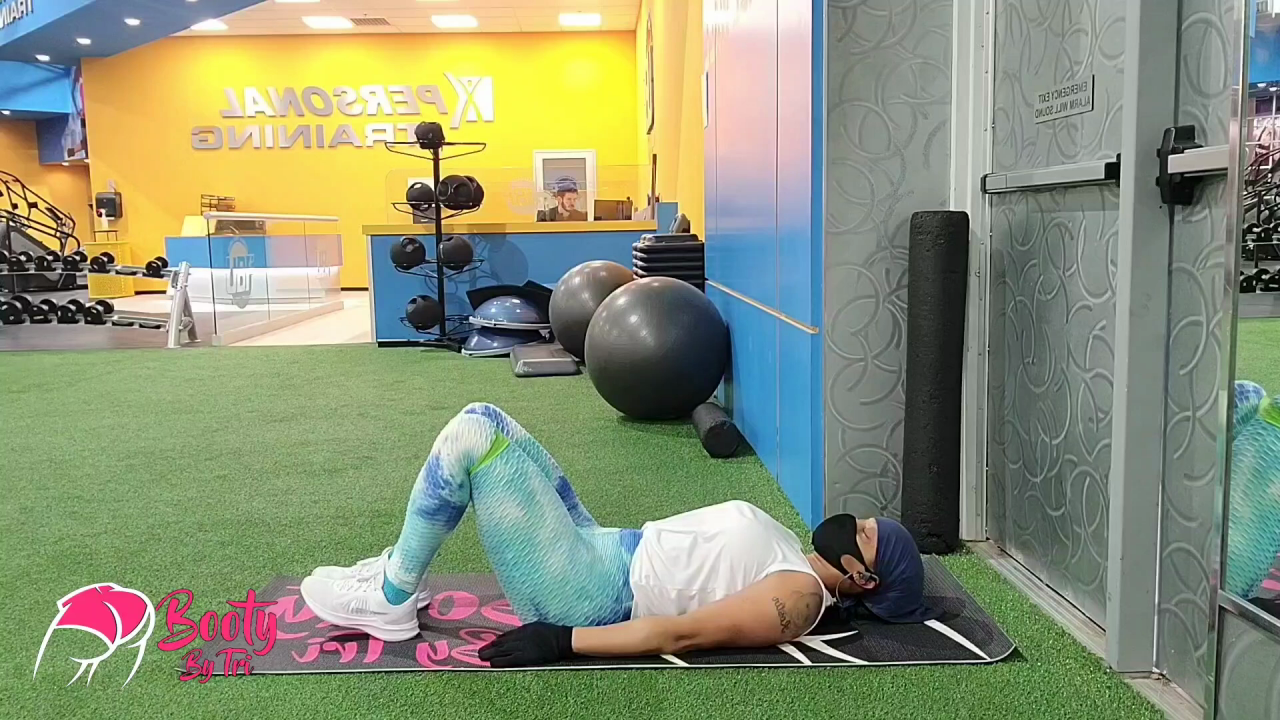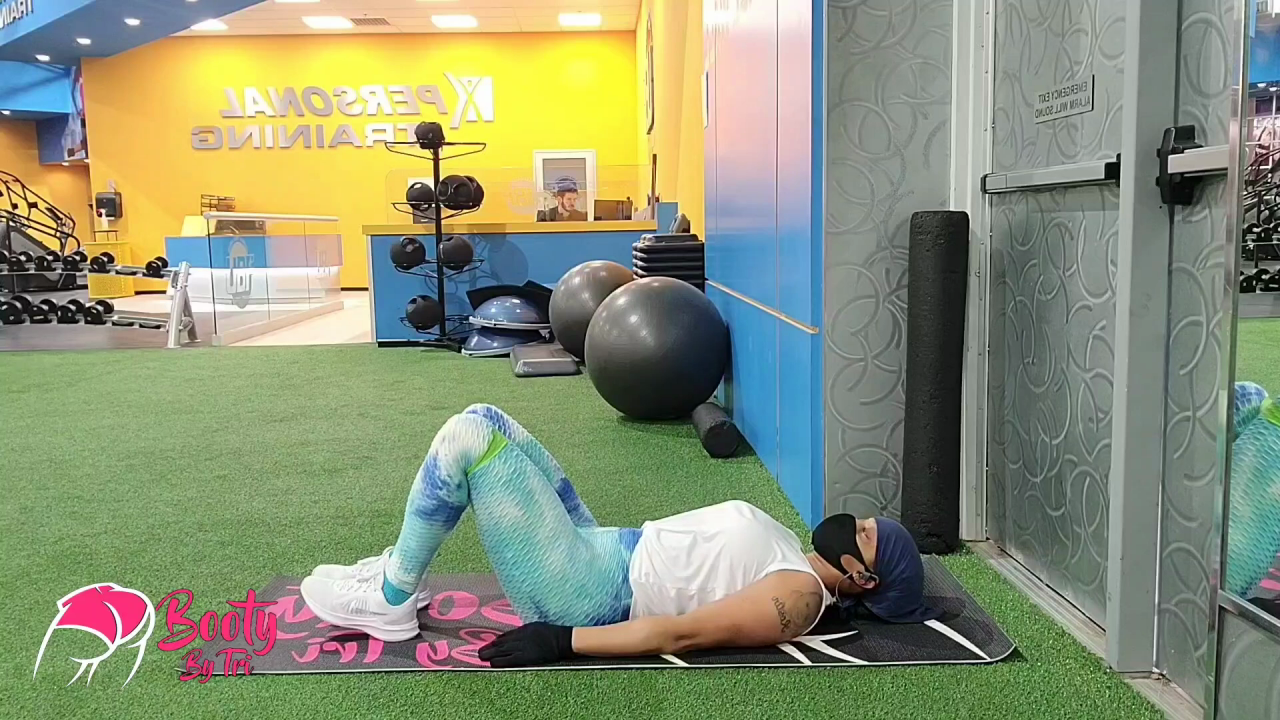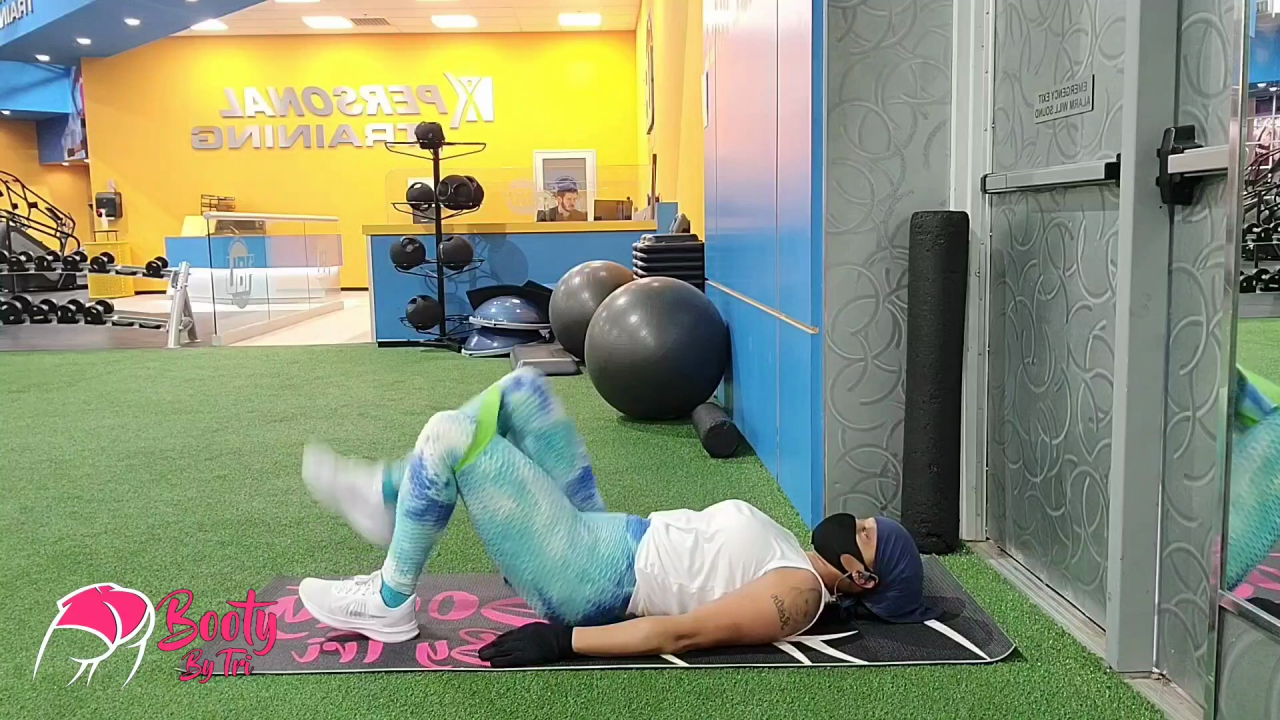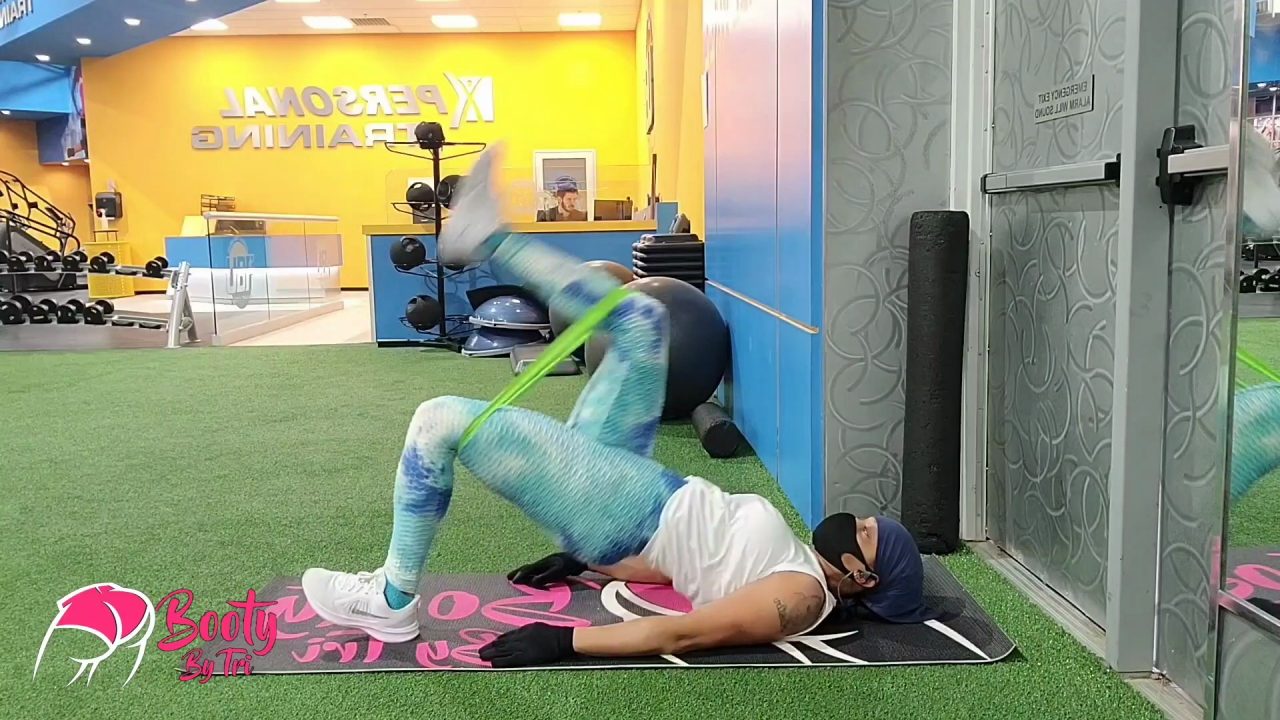
dt=0.3s
person 1, frame 1
left shoulder: (795, 600)
right shoulder: (786, 553)
left elbow: (678, 633)
left wrist: (561, 641)
left hip: (580, 590)
right hip: (600, 547)
left knee: (470, 437)
right knee: (484, 420)
left ankle: (390, 600)
right ankle: (402, 563)
person 1, frame 2
left shoulder: (796, 600)
right shoulder: (788, 555)
left elbow: (679, 634)
left wrist: (560, 642)
left hip: (578, 590)
right hip: (600, 550)
left knee: (465, 436)
right knee: (485, 420)
left ankle: (388, 602)
right ankle: (401, 568)
person 1, frame 3
left shoulder: (796, 596)
right shoulder: (787, 556)
left elbow: (680, 631)
left wrist: (562, 641)
left hip: (584, 575)
right hip: (605, 535)
left knee: (449, 434)
right knee: (520, 389)
left ankle: (388, 603)
right ankle: (386, 499)
person 1, frame 4
left shoulder: (800, 597)
right shoulder: (801, 566)
left elbow: (681, 635)
left wrist: (562, 641)
right wrist: (579, 561)
left hip: (616, 511)
right hip: (625, 489)
left knee: (440, 420)
right knee: (639, 318)
left ankle: (390, 606)
right ankle: (486, 237)
